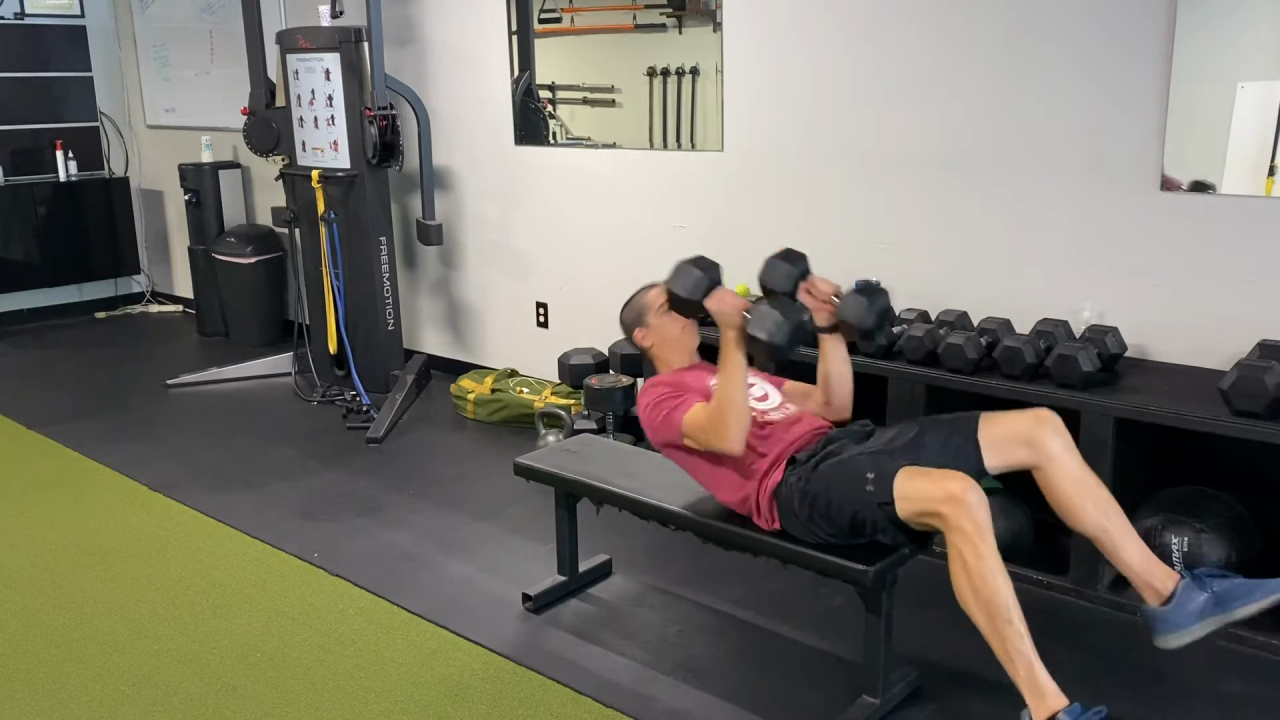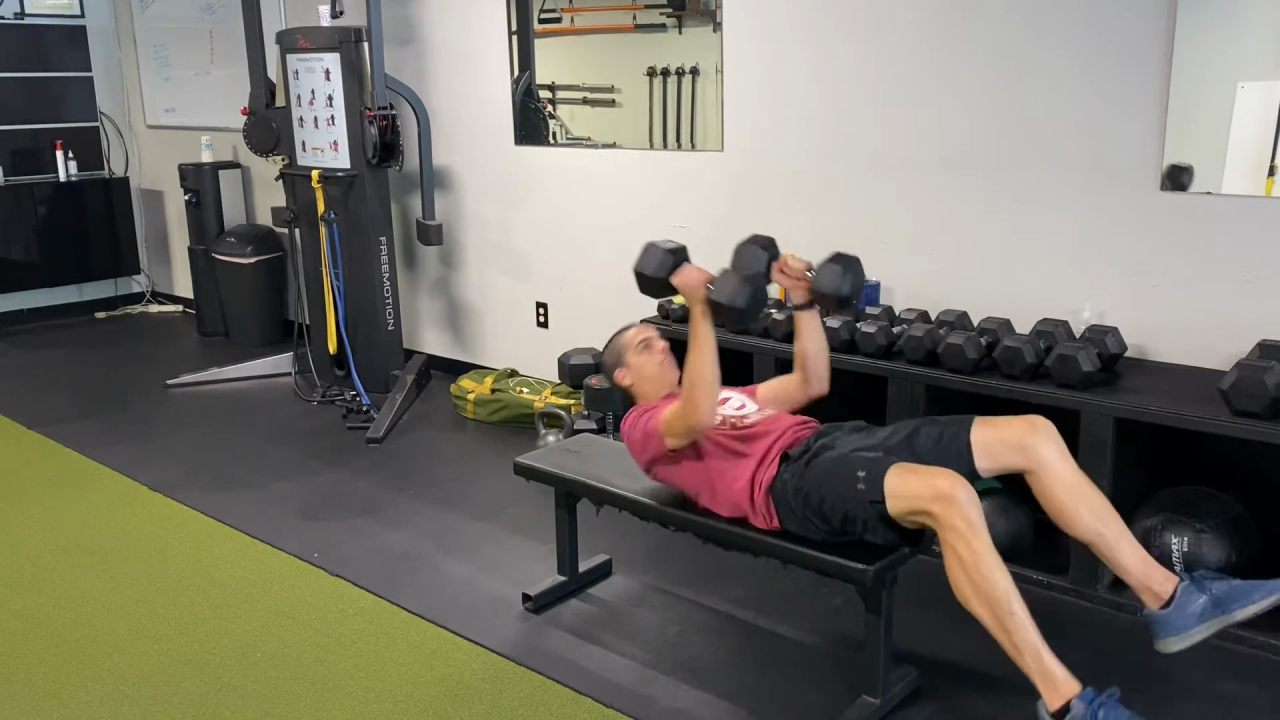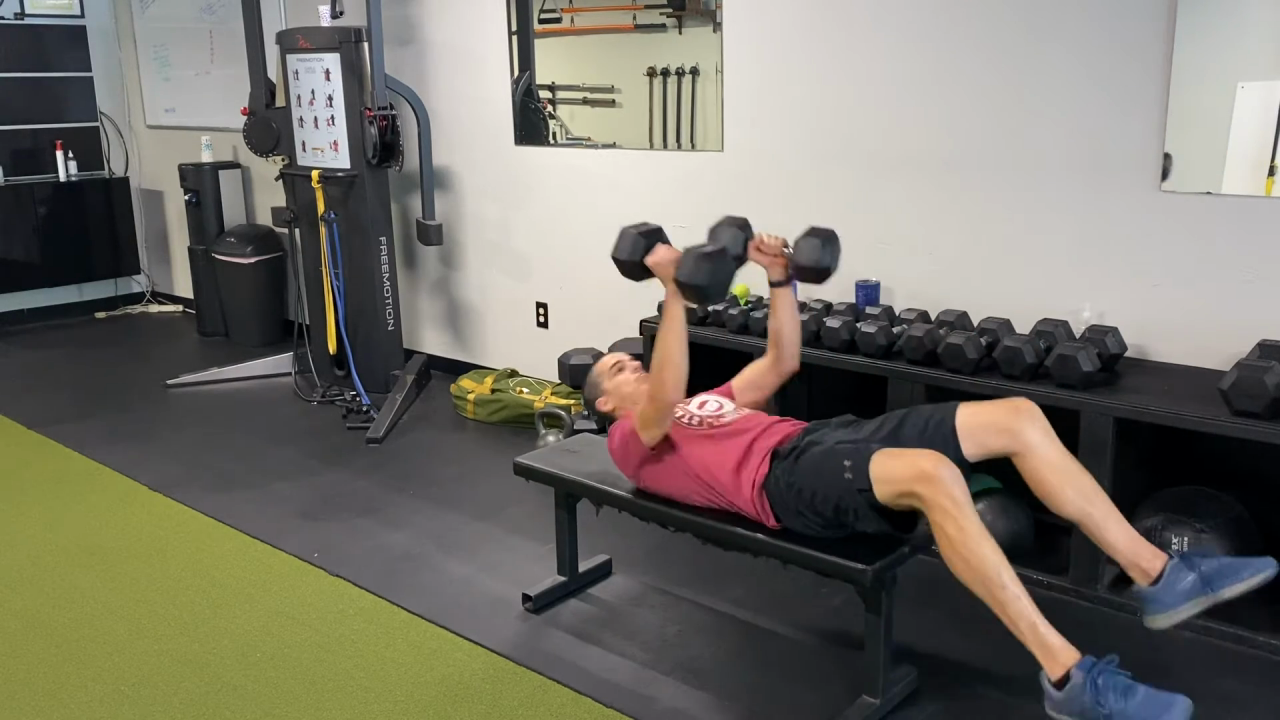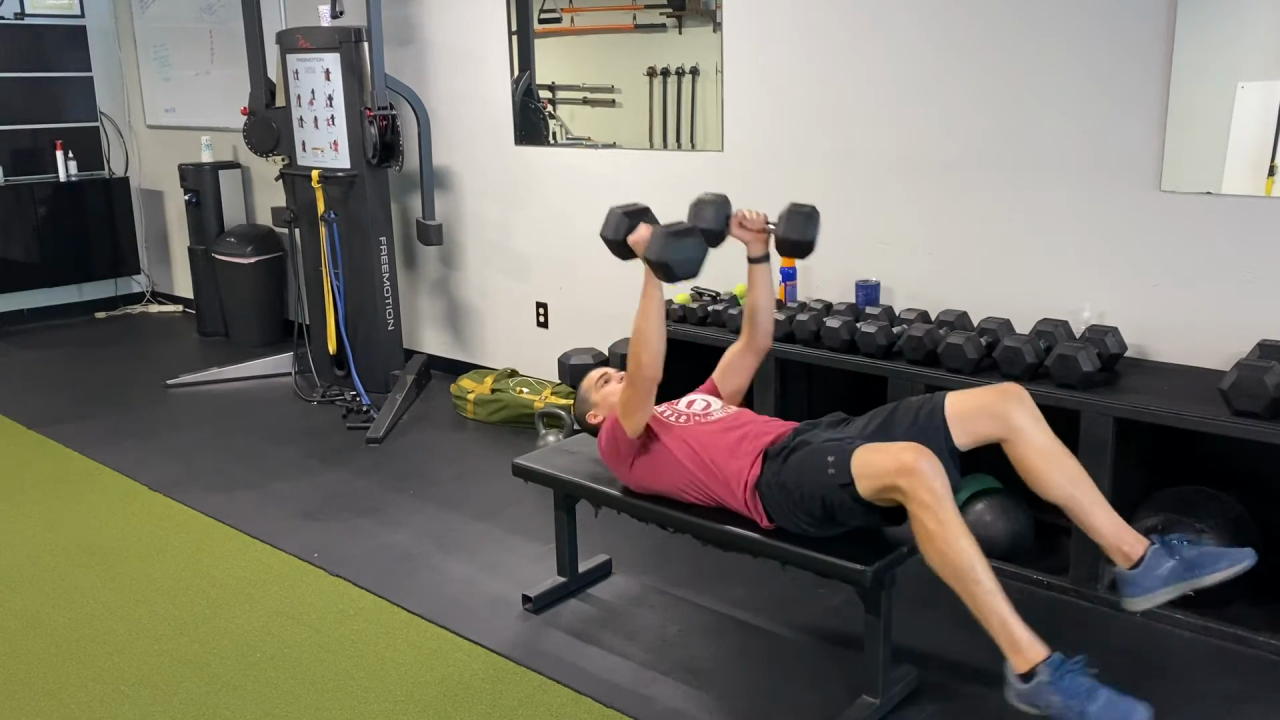
dt=0.1s
person 1, frame 1
left shoulder: (731, 365)
right shoulder: (660, 394)
left elbow: (837, 406)
right elbow: (730, 437)
left wrist: (827, 326)
right wrist: (731, 335)
left hip: (849, 448)
right hip: (797, 486)
left knee: (1039, 427)
right knee: (958, 499)
left ankle: (1168, 595)
person 1, frame 2
left shoulder: (730, 396)
right shoulder: (650, 436)
left elbow: (813, 383)
right elbow: (695, 419)
left wrist: (802, 303)
right wrist: (703, 315)
left hip: (835, 443)
right hip: (793, 482)
left knee: (1031, 434)
right knee: (950, 496)
left ankle: (1168, 599)
person 1, frame 3
left shoulder: (708, 397)
right shoulder: (632, 441)
left elbow: (783, 361)
right elbow: (667, 402)
left wrist: (779, 279)
right wrist: (674, 293)
left hip: (826, 437)
right hip: (786, 476)
left knee: (1017, 417)
right knee: (934, 476)
left ankle: (1156, 576)
person 1, frame 4
left shoulder: (698, 404)
right shoulder: (630, 450)
left elbow: (756, 340)
right elbow: (645, 375)
left wrist: (757, 255)
right wrist: (653, 274)
left hip: (821, 437)
right hip: (779, 477)
left knee: (1006, 403)
right knee: (916, 468)
left ankle: (1138, 561)
